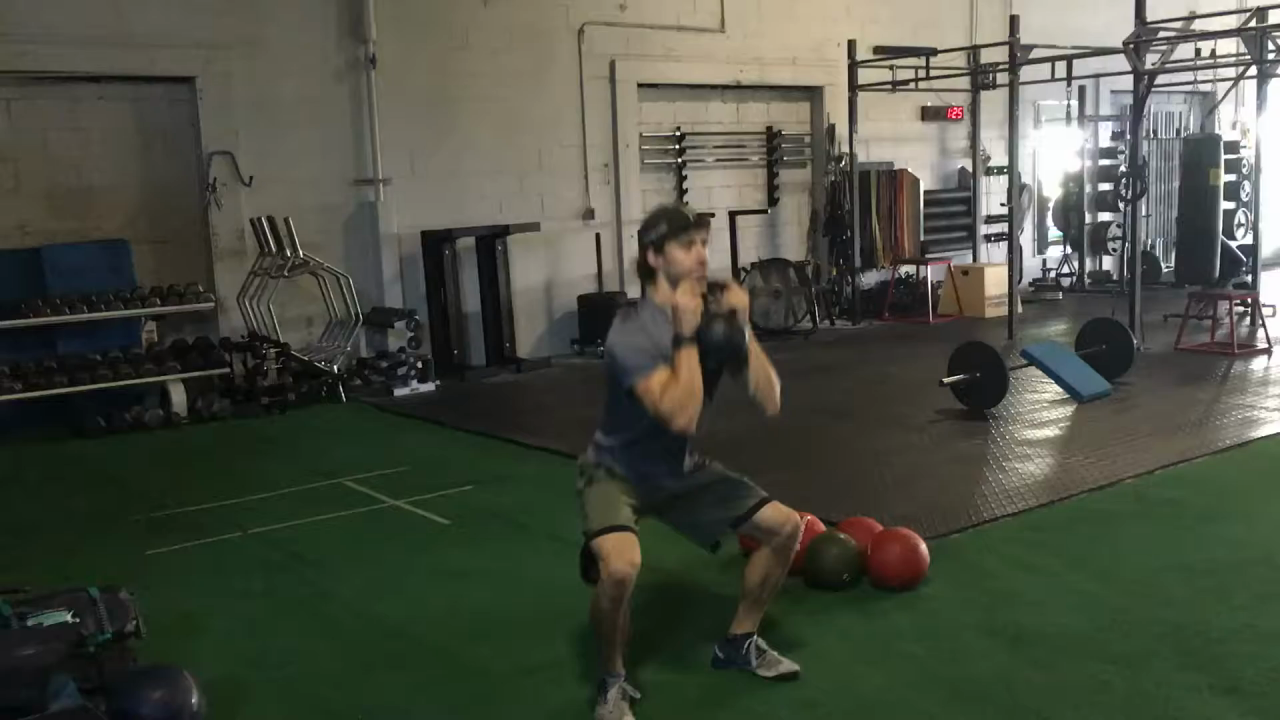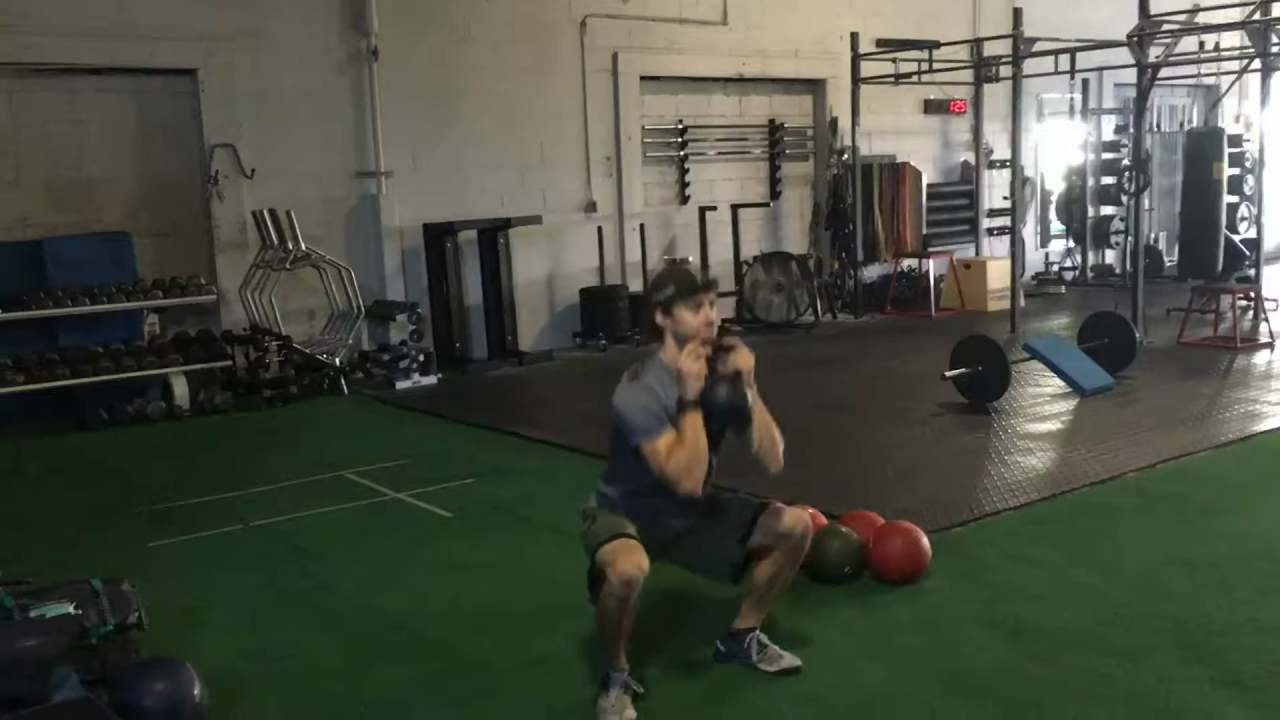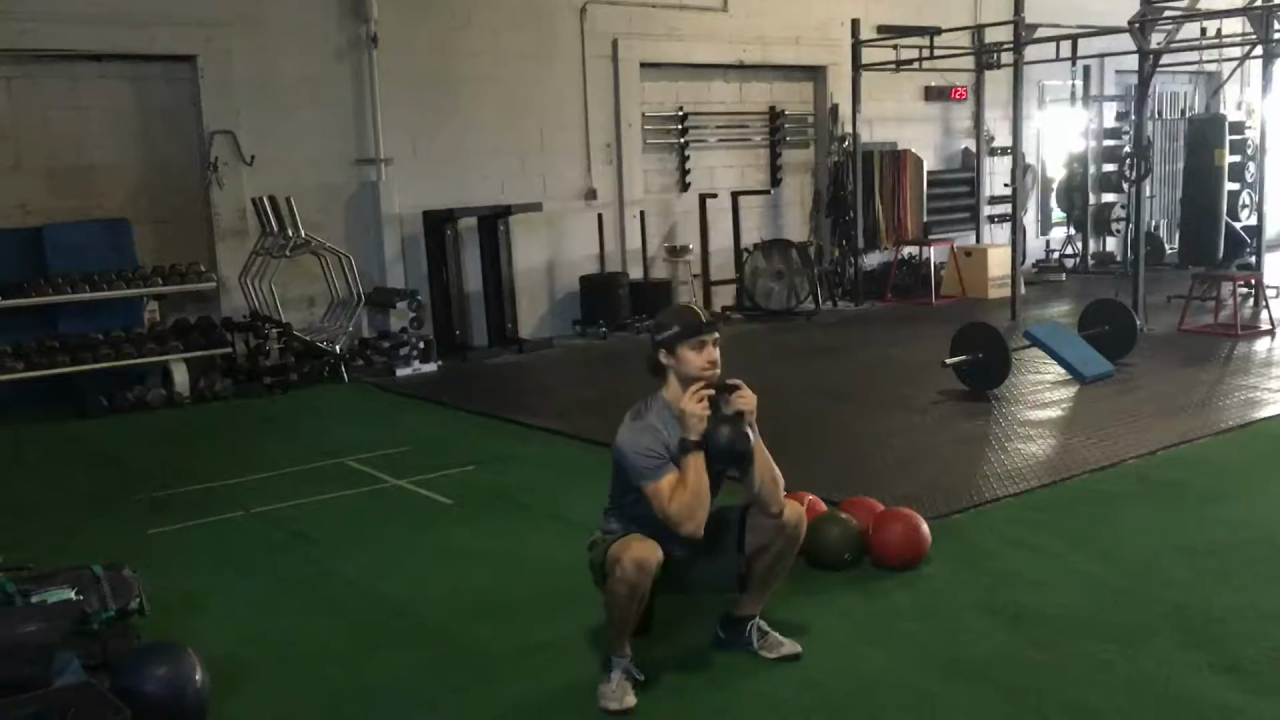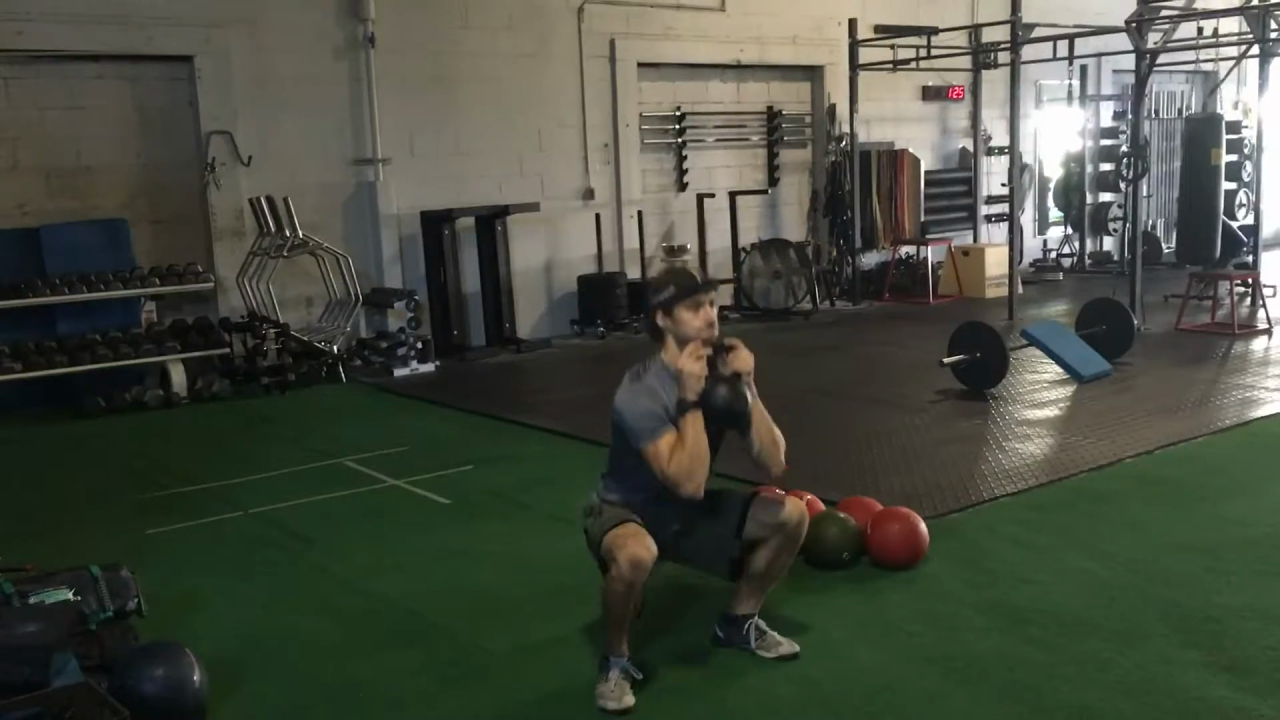
dt=0.2s
person 1, frame 1
left shoulder: (716, 316)
right shoulder: (632, 332)
left elbow: (770, 401)
right elbow: (681, 418)
left wrist: (742, 325)
right wrist: (685, 335)
left hip: (681, 471)
right hip: (616, 473)
left knee: (785, 526)
right knee: (620, 566)
left ankle: (739, 641)
person 1, frame 2
left shoulder: (725, 374)
right shoulder: (638, 393)
left elbow: (773, 461)
right elbow: (687, 481)
left wrist: (747, 387)
right wrist: (689, 397)
left hip: (686, 515)
right hip: (623, 518)
left knee: (794, 528)
right knee: (628, 571)
left ankle: (741, 637)
right ankle: (617, 675)
person 1, frame 3
left shoulder: (727, 409)
right shoulder: (641, 432)
left elbow: (772, 501)
right elbow: (689, 522)
left wrist: (750, 427)
right wrist: (692, 438)
left hip: (693, 544)
right hip: (628, 540)
left knee: (790, 519)
right knee: (641, 558)
left ankle: (740, 623)
right ankle: (619, 662)
person 1, frame 4
left shoulder: (723, 373)
right shoulder: (640, 392)
left elbow: (774, 462)
right elbow: (688, 481)
left wrist: (748, 387)
right wrist: (691, 398)
left hip: (687, 512)
right hip: (624, 510)
left knee: (790, 517)
right knee: (636, 559)
left ankle: (738, 620)
right ankle: (615, 660)
